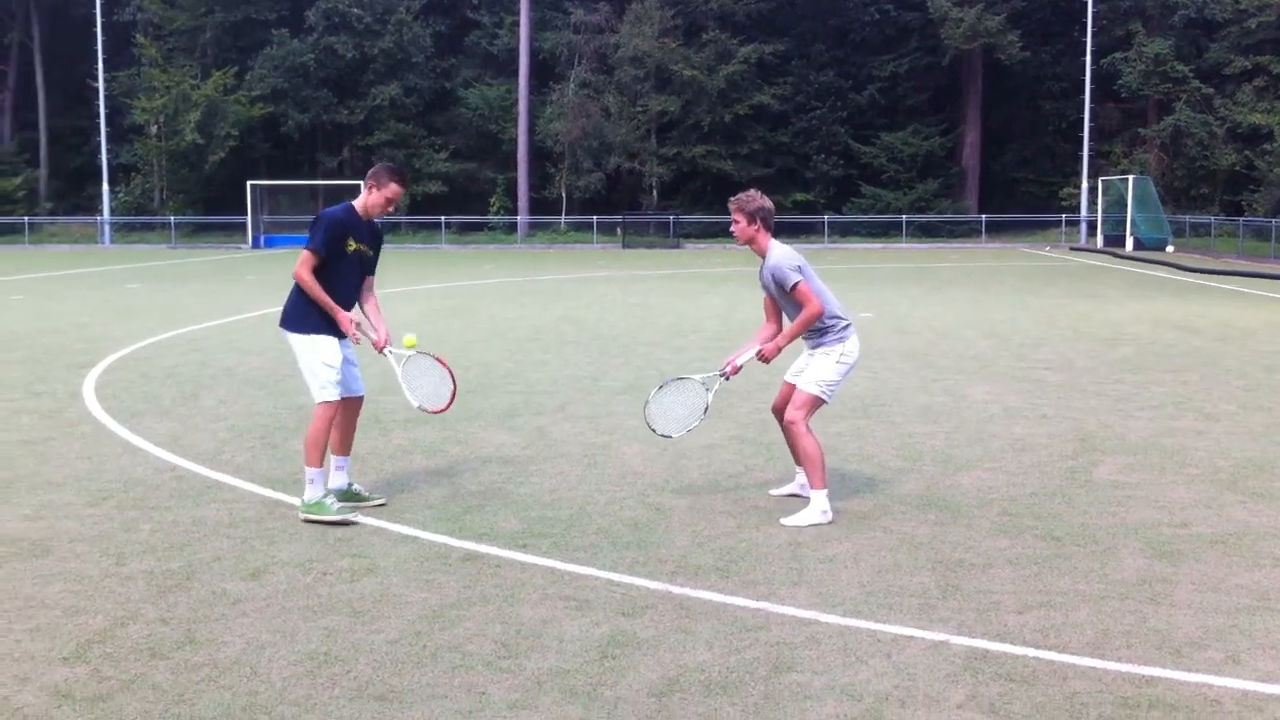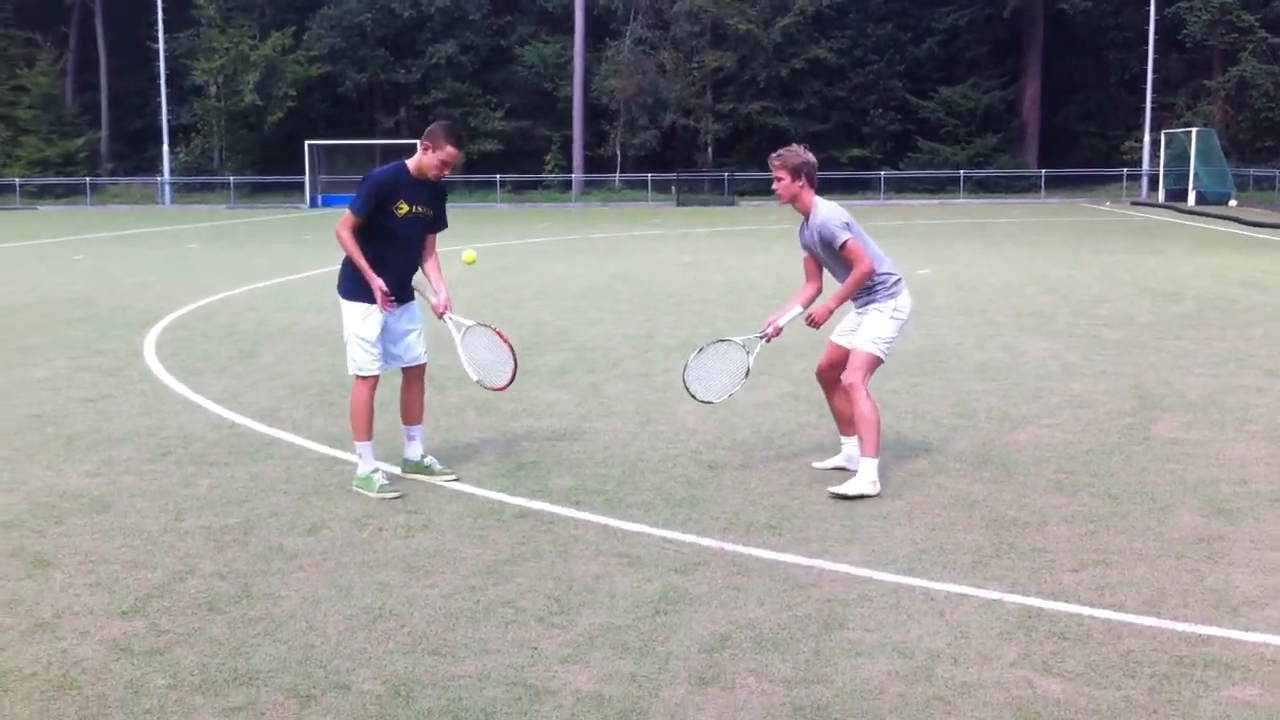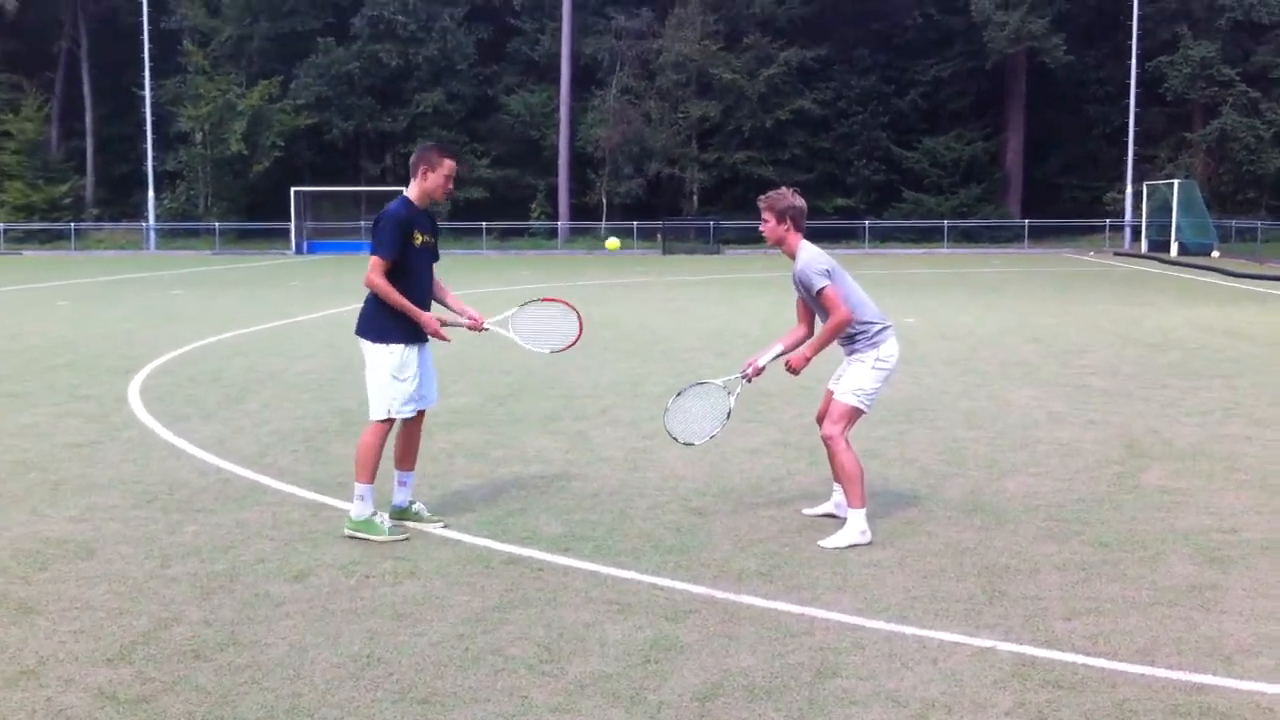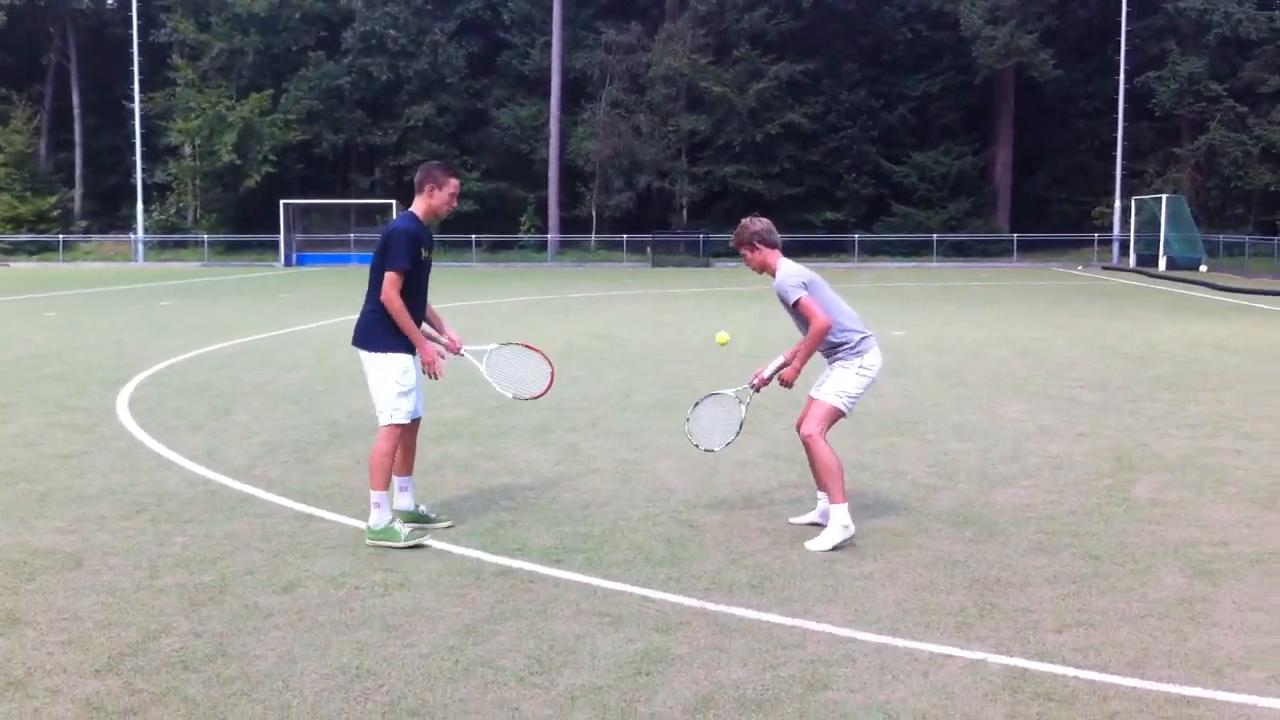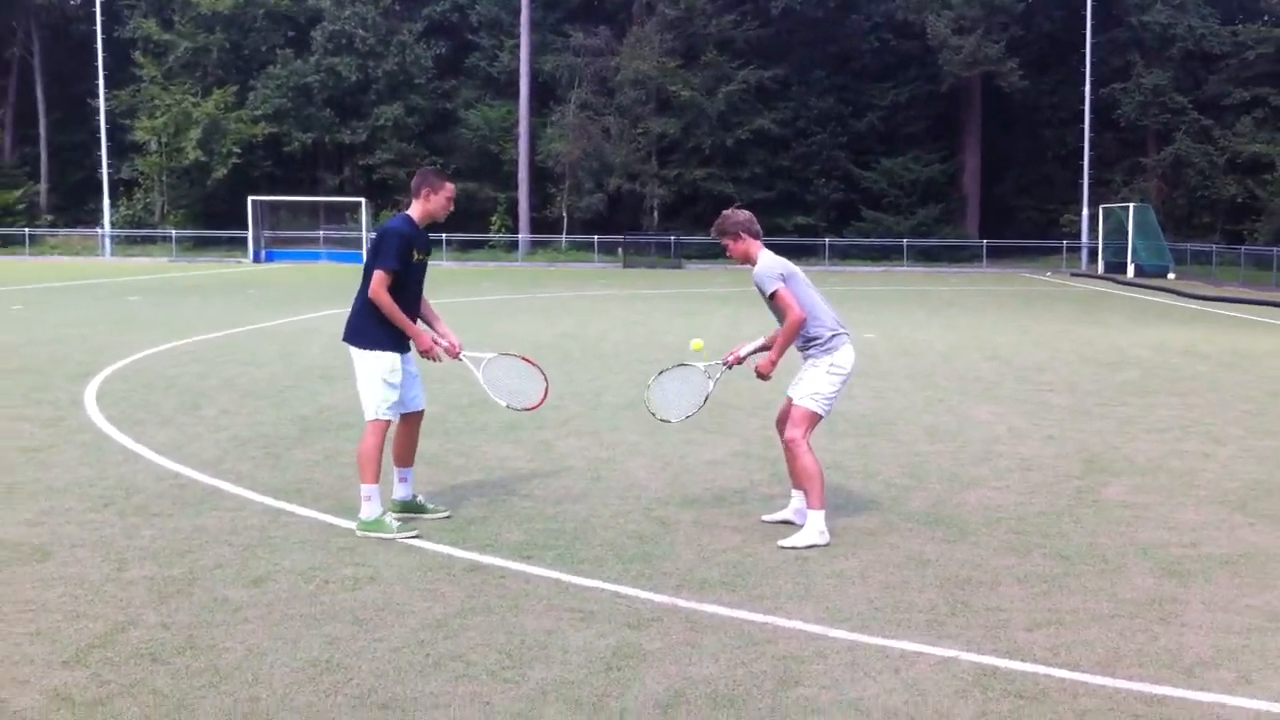
dt=1s
person 1, frame 1
left shoulder: (373, 234)
right shoulder: (333, 219)
left elbow: (365, 290)
right elbow: (302, 272)
left wrist: (379, 327)
right wrist: (338, 313)
left hip: (334, 328)
right hip: (308, 325)
left knee: (353, 399)
right knee: (328, 403)
left ankle: (339, 484)
right ankle: (313, 496)
person 1, frame 2
left shoulder: (436, 193)
right shoulder: (382, 181)
left elbow: (428, 250)
right elbow: (344, 230)
left wrist: (440, 290)
right wrist: (371, 278)
left hip: (402, 296)
right hip: (363, 294)
left knee: (415, 369)
right knee: (368, 377)
left ankle: (414, 455)
right ankle: (365, 469)
person 1, frame 3
left shoulder: (427, 220)
right shoulder: (395, 216)
right elbow: (373, 278)
left wrist: (464, 311)
right wrist: (419, 315)
left hip: (413, 337)
right hip: (386, 336)
left knee: (414, 415)
right knee: (384, 418)
left ankle: (402, 502)
right ankle: (360, 514)
person 1, frame 4
left shoulder: (422, 233)
right shoulder: (403, 230)
right elbow: (389, 296)
left wrist: (444, 332)
right wrist: (423, 343)
left hip: (401, 343)
right hip: (383, 343)
left knee: (410, 423)
right knee: (394, 424)
left ankle: (405, 506)
right ankle: (379, 520)
person 1, frame 5
left shoulder: (421, 238)
right shoulder: (396, 232)
right elbow: (377, 292)
left wrist: (444, 333)
right wrist: (417, 334)
left hip: (396, 342)
right hip: (374, 341)
left knee: (413, 412)
right knee: (379, 421)
left ankle: (403, 496)
right ankle: (370, 513)
person 2, frame 1
left shoulder: (779, 260)
right shoulder: (766, 267)
left elbow: (815, 309)
right elbow: (773, 324)
left wrist: (779, 345)
right wrist: (741, 355)
left hip: (835, 344)
right hip: (819, 345)
left knee: (795, 417)
right knee: (781, 409)
left ankle: (819, 505)
right ankle: (804, 479)
person 2, frame 2
left shoulder: (826, 217)
right shoulder: (806, 229)
left elbow: (865, 266)
right elbow: (812, 285)
left wrist: (830, 307)
right wrist: (781, 317)
left hip: (887, 300)
right hip: (865, 303)
left knee: (853, 380)
right knee: (827, 371)
left ankle: (869, 474)
right ankle: (851, 452)
person 2, frame 3
left shoulder: (807, 264)
right shoulder: (803, 265)
left elbow: (842, 315)
right elbow: (804, 326)
left wrist: (806, 355)
right wrist: (765, 357)
left hip: (873, 349)
right hip: (862, 349)
left knee: (833, 432)
right knee: (825, 419)
left ankle: (857, 525)
right ankle: (841, 500)
person 2, frame 4
left shoulder: (785, 279)
right shoulder: (792, 274)
left elbow: (822, 323)
right elbow: (812, 337)
left wrist: (795, 366)
left hip: (855, 357)
right hip: (845, 356)
left knee: (812, 432)
right knee: (805, 427)
left ankle: (840, 520)
right ankle: (826, 507)
person 2, frame 5
left shoulder: (764, 269)
right shoulder: (774, 264)
left elbow: (797, 316)
left wrist: (772, 359)
right wrist: (747, 350)
left hip: (828, 356)
right hip: (824, 354)
left knee: (796, 437)
right knee: (785, 425)
left ankle: (816, 526)
right ankle: (799, 506)
